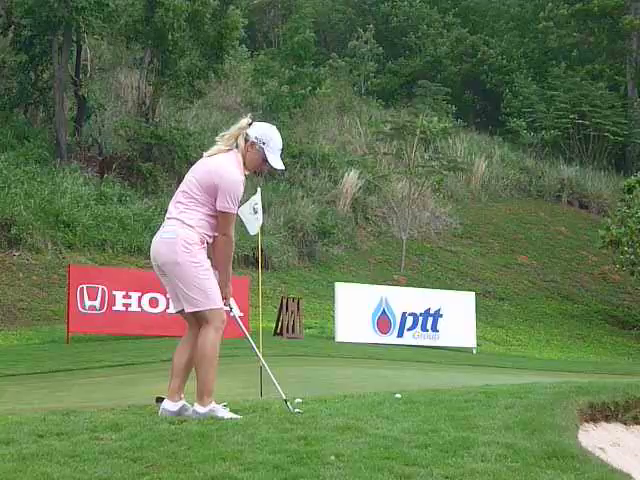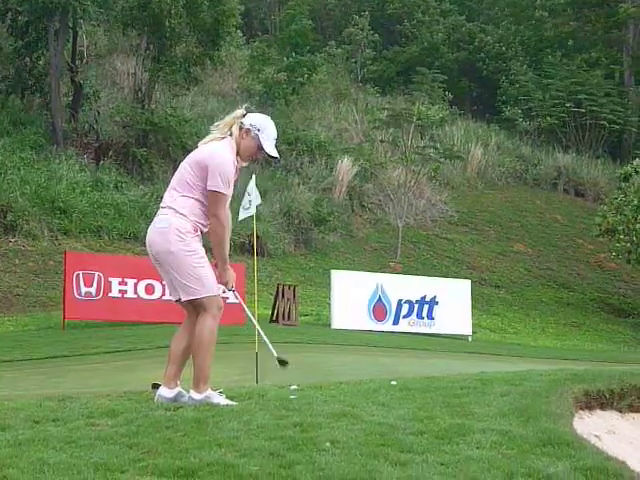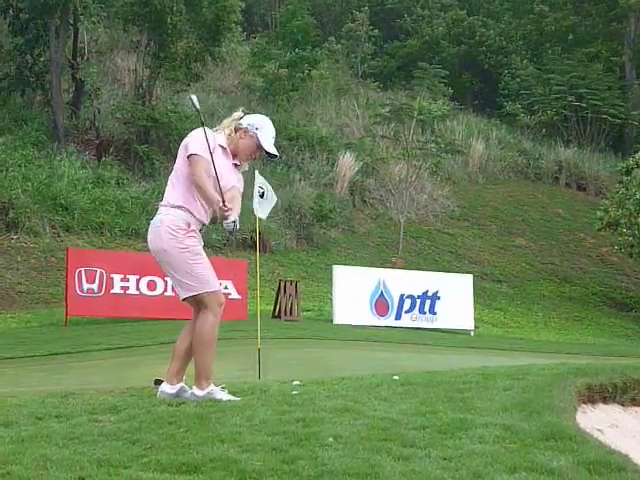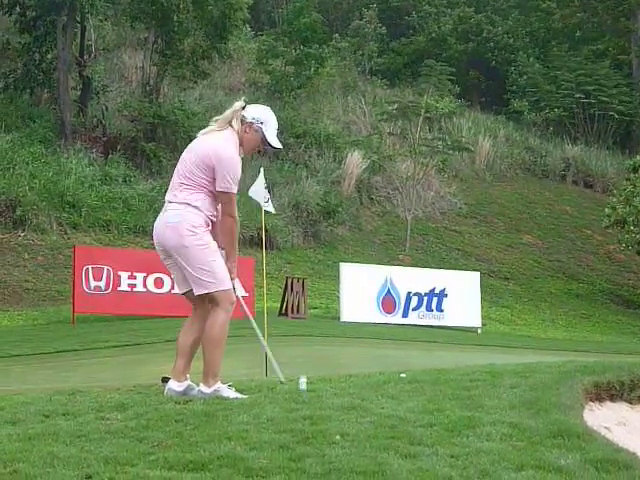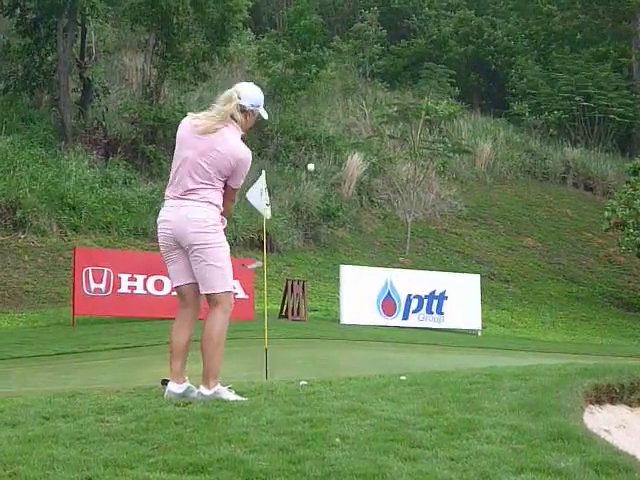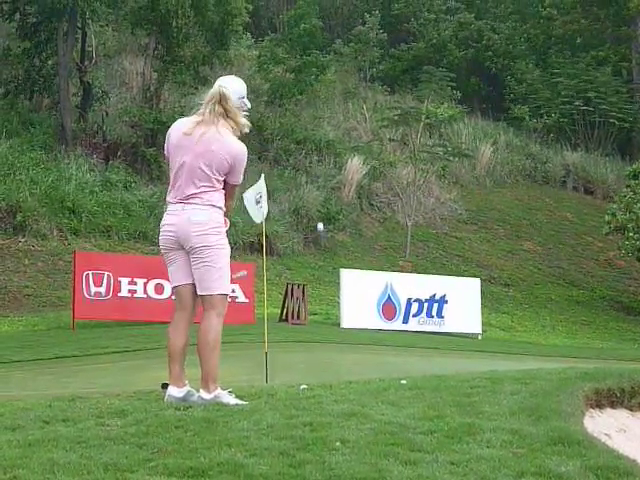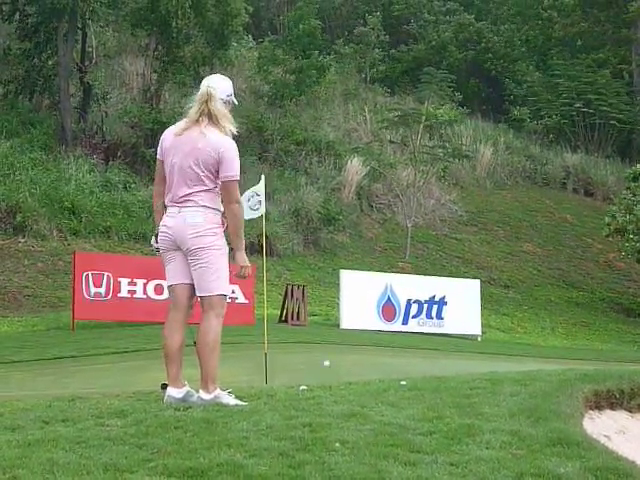
dt=0.4s
person 1, frame 1
left shoulder: (219, 161)
right shoulder: (232, 176)
right elbow: (225, 234)
left wrist: (215, 272)
right wrist: (225, 281)
left hip: (165, 244)
right hip: (182, 245)
left knee: (198, 325)
right knee: (214, 321)
left ankle: (173, 401)
right ankle: (205, 404)
person 1, frame 2
left shoulder: (225, 159)
right shoulder: (221, 156)
left elbow: (222, 215)
right elbow: (216, 216)
left wrist: (224, 261)
right wrist: (224, 267)
left hip: (164, 234)
right hip: (177, 234)
left knee: (196, 313)
right knee: (212, 308)
left ankle: (169, 388)
right ankle: (201, 391)
person 1, frame 3
left shoulder: (235, 169)
right shoulder: (201, 137)
left elbow: (234, 201)
right elbow: (199, 177)
left wrist: (231, 216)
right wrist: (218, 206)
left hip: (182, 234)
right hip: (173, 229)
left knee: (205, 309)
right knee: (213, 303)
left ankle: (172, 383)
right ankle: (203, 386)
person 1, frame 4
left shoulder: (211, 139)
right shoulder: (228, 155)
right elbow: (229, 215)
left wrist: (222, 255)
right wrist: (231, 260)
left hip: (166, 226)
right hip: (187, 227)
left knee: (202, 307)
right knee: (223, 302)
left ankle: (178, 381)
right ankle: (210, 384)
person 1, frame 5
left shoulder: (189, 123)
right shoulder: (241, 152)
right wrist: (216, 223)
left hip: (169, 218)
right hip: (201, 221)
left knee: (188, 305)
right knee: (221, 303)
left ankle: (177, 383)
right ankle: (210, 386)
person 1, frame 6
left shoulder: (177, 128)
right shoulder: (236, 147)
right elbow: (228, 198)
left hip: (171, 221)
right hip: (205, 223)
left knee: (183, 307)
right knee: (215, 308)
left ankle: (176, 387)
right ankle: (210, 390)
person 1, frame 7
left shoulder: (170, 135)
right shoulder: (224, 144)
left elbow: (159, 188)
right elbow: (232, 202)
left wrist: (159, 230)
right wrist: (239, 250)
left hip: (172, 224)
right hip: (202, 226)
left knee: (178, 308)
right knee: (214, 308)
left ankle: (175, 387)
right ankle: (209, 390)
